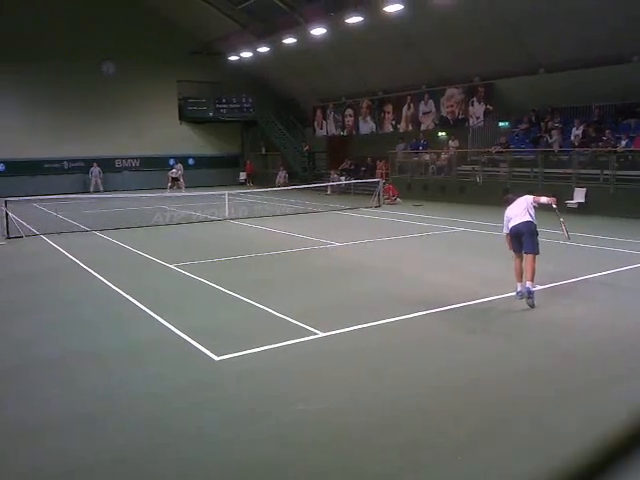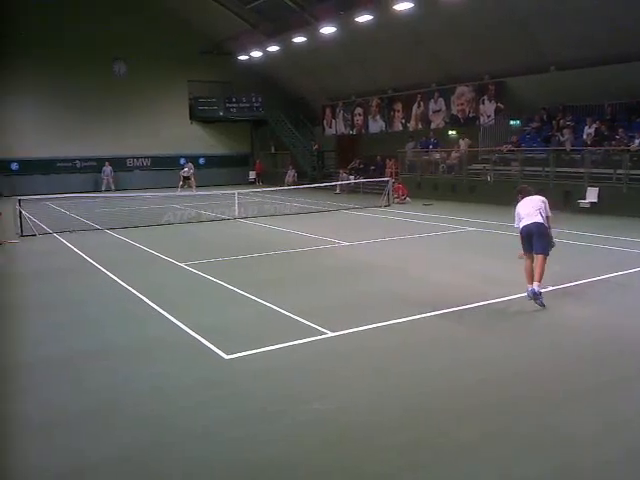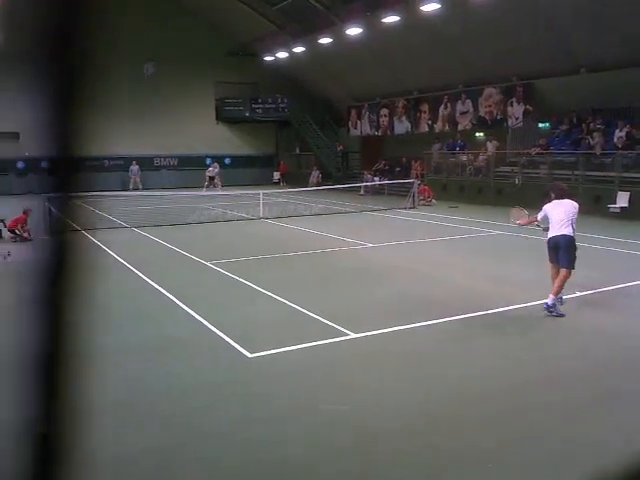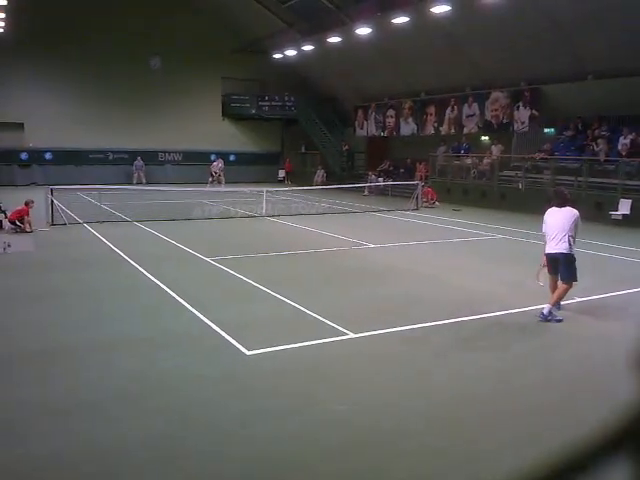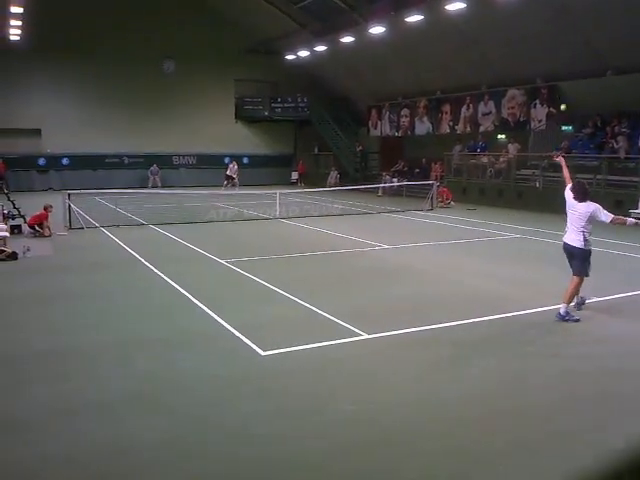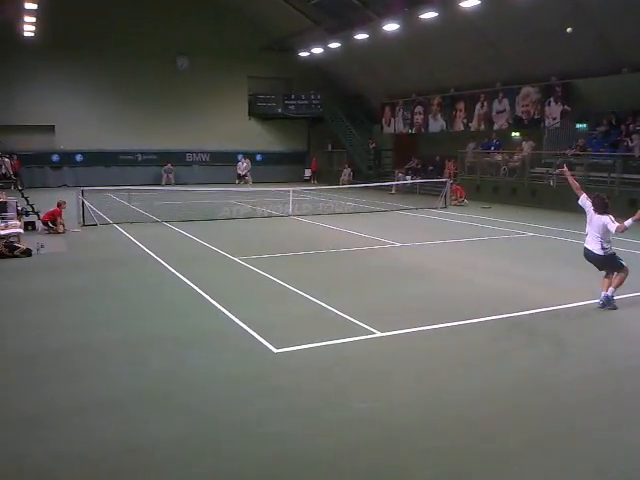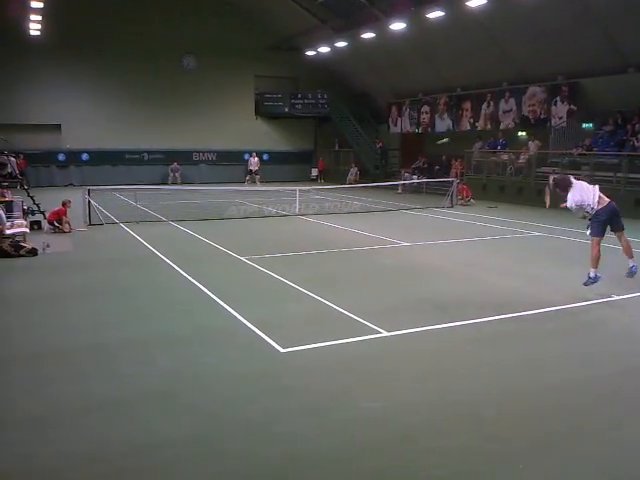
dt=0.5s
person 1, frame 1
left shoulder: (508, 211)
right shoulder: (525, 198)
left elbow: (507, 234)
right elbow: (537, 199)
left wrist: (511, 247)
right wrist: (548, 200)
left hip: (514, 228)
right hip: (527, 225)
left knee: (518, 257)
right knee: (530, 257)
left ankle: (519, 289)
right ankle: (529, 288)
person 1, frame 2
left shoulder: (519, 206)
right shoulder: (541, 199)
right elbow: (547, 219)
left wrist: (524, 250)
right wrist: (550, 237)
left hip: (525, 228)
right hip: (538, 226)
left knee: (529, 258)
right knee: (541, 258)
left ankle: (530, 289)
right ankle: (535, 289)
person 1, frame 3
left shoulder: (548, 206)
right shoulder: (574, 205)
left elbow: (536, 218)
left wrist: (524, 222)
left hip: (552, 238)
right hip: (567, 238)
left knee: (555, 267)
right knee: (565, 272)
left ankle: (556, 296)
right ankle: (550, 302)
person 1, frame 4
left shoulder: (548, 212)
right shoulder: (574, 213)
right elbow: (572, 235)
left wrist: (545, 257)
left hip: (550, 252)
right hip: (565, 252)
left knee: (553, 277)
right knee: (566, 284)
left ankle: (555, 302)
right ankle: (546, 311)
person 1, frame 5
left shoulder: (570, 199)
right shoulder: (593, 208)
left elbow: (568, 181)
right elbow: (615, 220)
left wrist: (563, 163)
left hip: (567, 243)
right hip: (581, 247)
left knee: (576, 274)
right knee: (577, 279)
left ankle: (578, 299)
right ankle: (563, 311)
person 1, frame 6
left shoulder: (589, 209)
right shoulder: (607, 219)
left elbow: (578, 191)
right elbow: (620, 229)
left wrist: (567, 175)
left hip: (588, 251)
right hip: (603, 253)
left knee: (610, 272)
right knee: (623, 271)
left ankle: (604, 298)
right ankle: (608, 295)
person 1, frame 7
left shoulder: (572, 201)
right shoulder: (573, 181)
right wrist: (549, 192)
left hip: (599, 213)
right hip: (610, 206)
left knee: (595, 245)
right knee: (621, 236)
left ankle: (593, 275)
right ankle: (632, 264)
